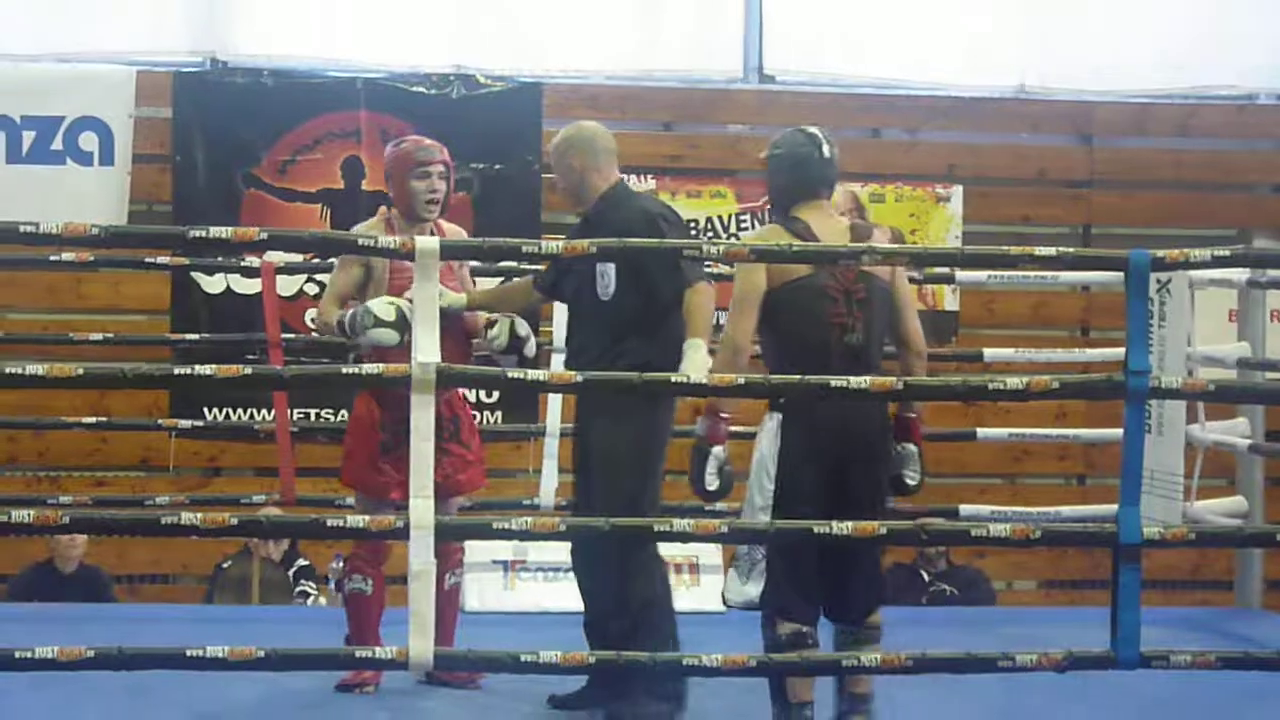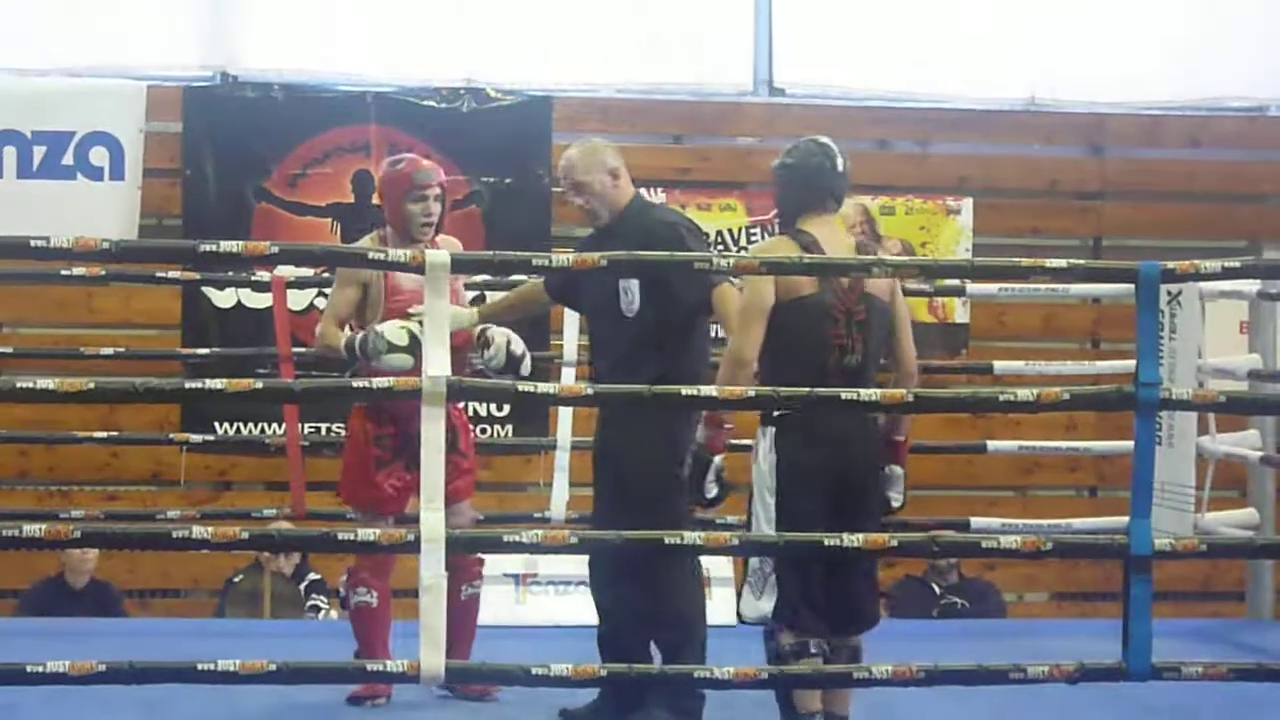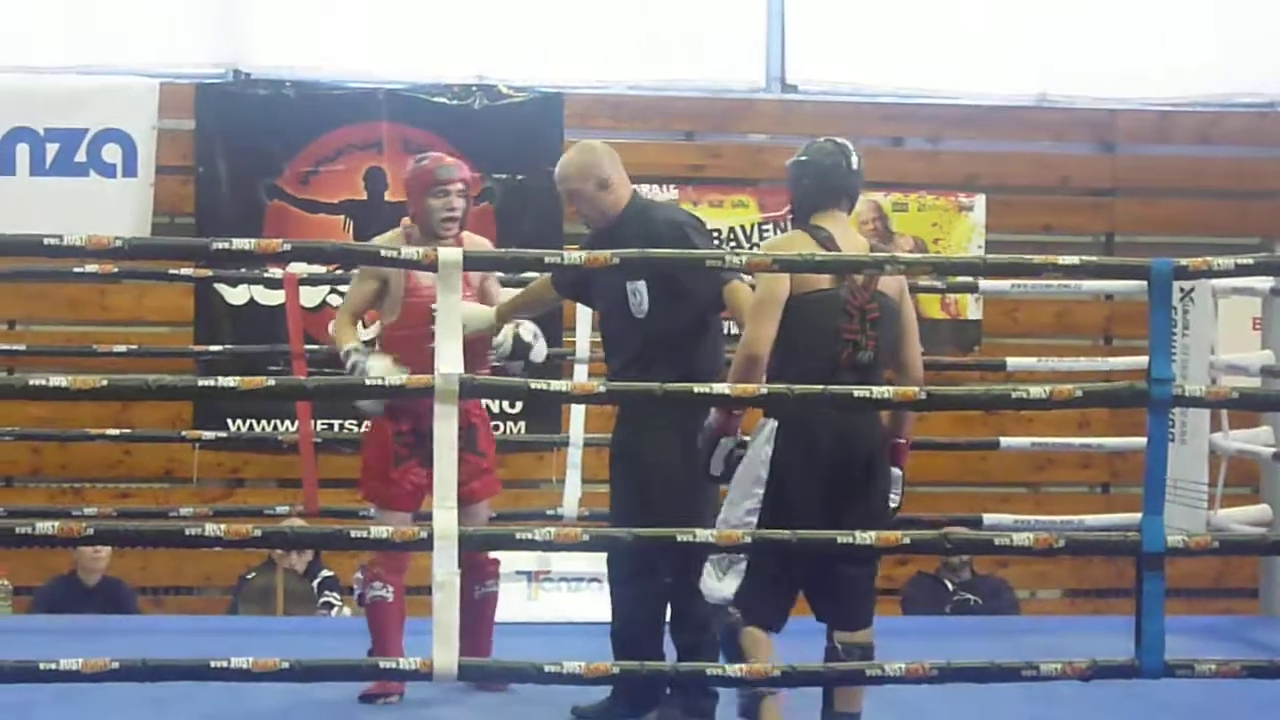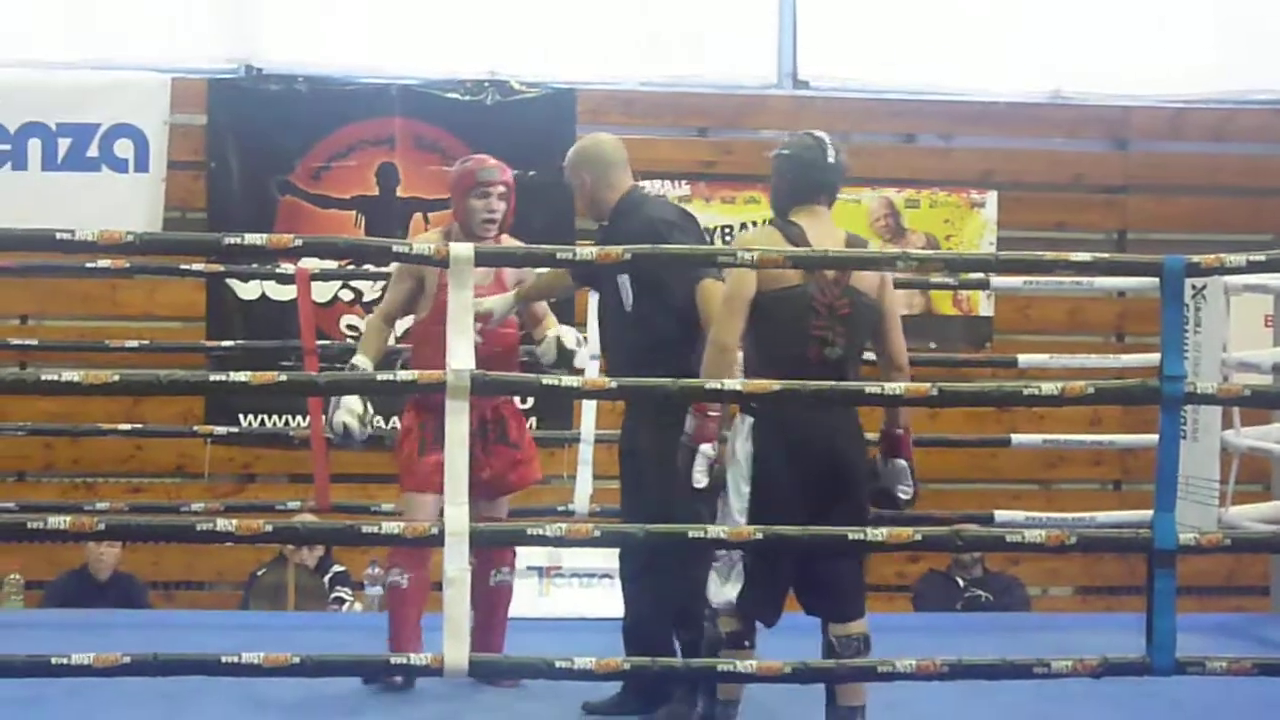
dt=0.3s
person 1, frame 1
left shoulder: (767, 244)
left elbow: (736, 343)
right elbow: (915, 347)
left wrist: (713, 428)
right wrist: (907, 429)
left hip: (800, 420)
right hip: (865, 422)
left knee: (788, 580)
right knee: (856, 573)
person 1, frame 2
left shoulder: (772, 255)
left elbow: (741, 357)
right elbow: (907, 368)
right wrist: (893, 446)
left hip: (795, 438)
right hip: (857, 439)
left knee: (791, 594)
right knee: (848, 591)
person 1, frame 3
left shoulder: (786, 248)
right shoulder: (888, 266)
left elbow: (756, 349)
right elbow: (912, 373)
left wrist: (723, 419)
right wrist: (894, 450)
left hip: (796, 431)
right hip: (861, 436)
left knee: (749, 583)
right knee: (851, 593)
person 1, frame 4
left shoulder: (759, 245)
left elbow: (724, 344)
right elbow: (897, 364)
right wrist: (896, 444)
left hip: (772, 428)
right hip: (839, 432)
left knee: (742, 581)
right knee: (842, 588)
person 2, frame 1
left shoulder: (645, 218)
right shoulder: (587, 234)
left elbow: (696, 284)
right elbow: (540, 286)
left wrist: (695, 348)
right wrist: (464, 301)
left hip: (637, 401)
right hip: (597, 400)
left knee: (630, 535)
right knee: (593, 540)
person 2, frame 2
left shoulder: (665, 230)
right shoulder: (598, 246)
left elbow: (719, 288)
right elbow: (544, 290)
right wrist: (475, 316)
left hip: (663, 413)
right hip: (619, 414)
left knee: (665, 550)
right knee: (611, 555)
person 2, frame 3
left shoulder: (668, 229)
right shoulder: (602, 245)
left elbow: (729, 288)
right elbow: (555, 285)
right wrist: (494, 316)
left hip: (684, 413)
right hip: (636, 413)
left knee: (687, 549)
right knee: (631, 554)
person 2, frame 4
left shoulder: (658, 223)
right shoulder: (618, 232)
left elbow: (706, 283)
right elbow: (575, 273)
right wrist: (512, 300)
left hip: (682, 407)
right hip: (646, 408)
left knee: (685, 543)
right knee: (642, 549)
person 3, frame 1
left shoulder: (455, 239)
right shoulder: (370, 239)
right elbow: (326, 310)
left wrist: (496, 325)
right wrist: (354, 322)
left hip: (445, 402)
right hip: (385, 403)
left knee: (446, 532)
right knee: (372, 532)
left ankle: (440, 656)
person 3, frame 2
left shoulder: (451, 251)
right elbow: (326, 331)
left wrist: (489, 339)
right wrist: (364, 346)
left hip: (443, 415)
right hip: (384, 419)
right knee: (375, 546)
left ankle: (458, 665)
person 3, frame 3
left shoulder: (478, 251)
right shoulder: (386, 253)
right elbow: (343, 320)
left wrist: (518, 333)
right wrist: (360, 360)
left hip: (464, 414)
right hip: (402, 417)
right knee: (391, 541)
left ankle: (475, 660)
person 3, frame 4
left shoulder: (516, 258)
right shoulder: (424, 253)
left elbow: (540, 318)
right elbow: (383, 318)
left wrist: (558, 337)
right wrist: (355, 377)
left hip: (494, 411)
right hip: (432, 410)
left knee: (494, 531)
right knee: (416, 529)
left ankle: (487, 653)
right ankle: (402, 654)
